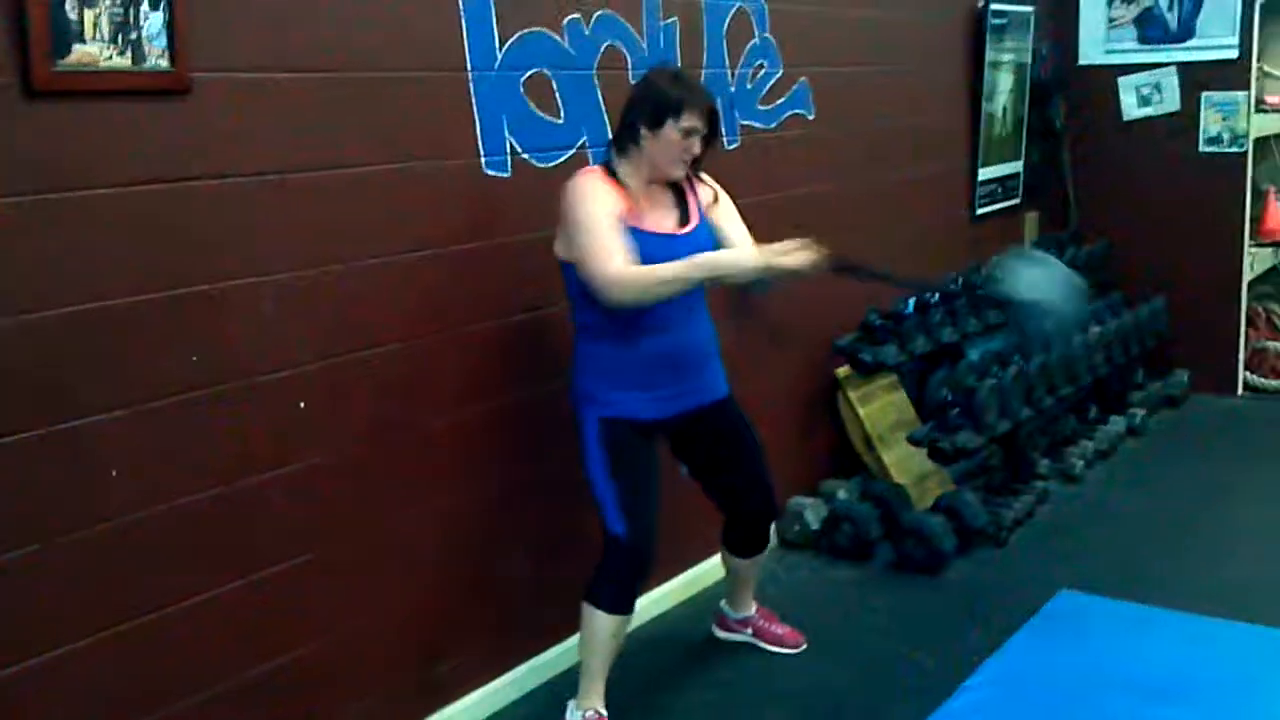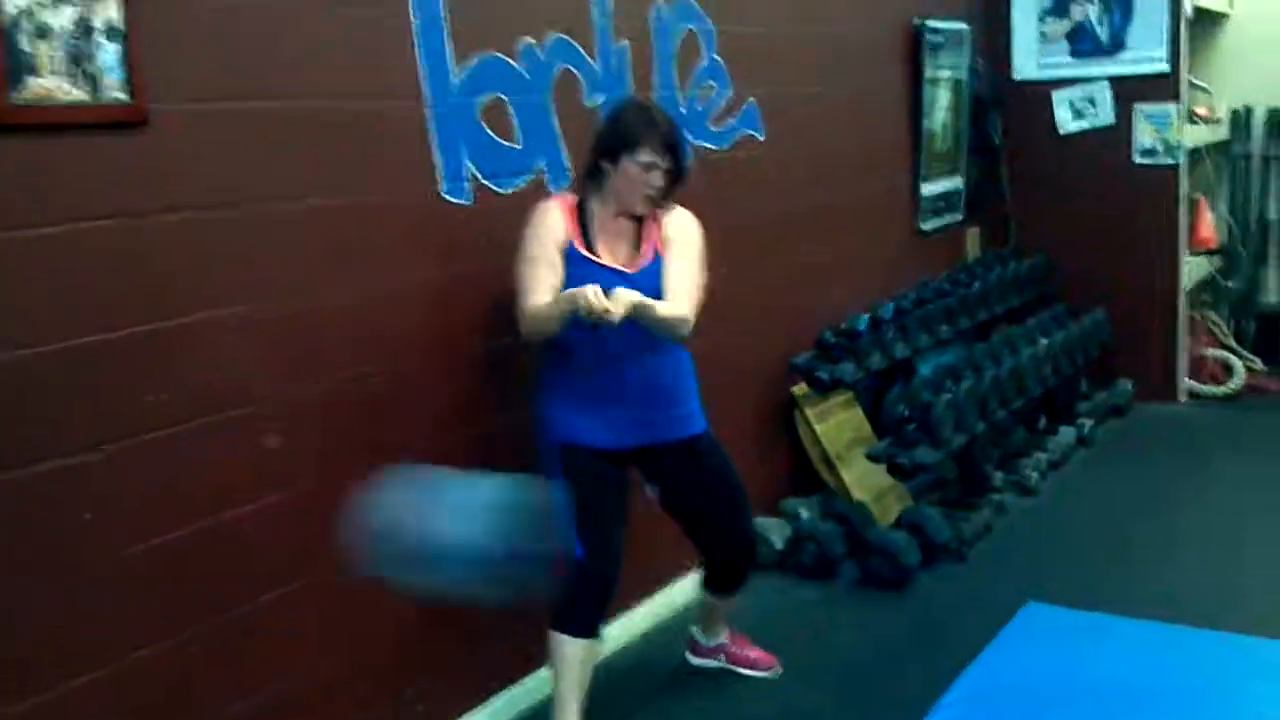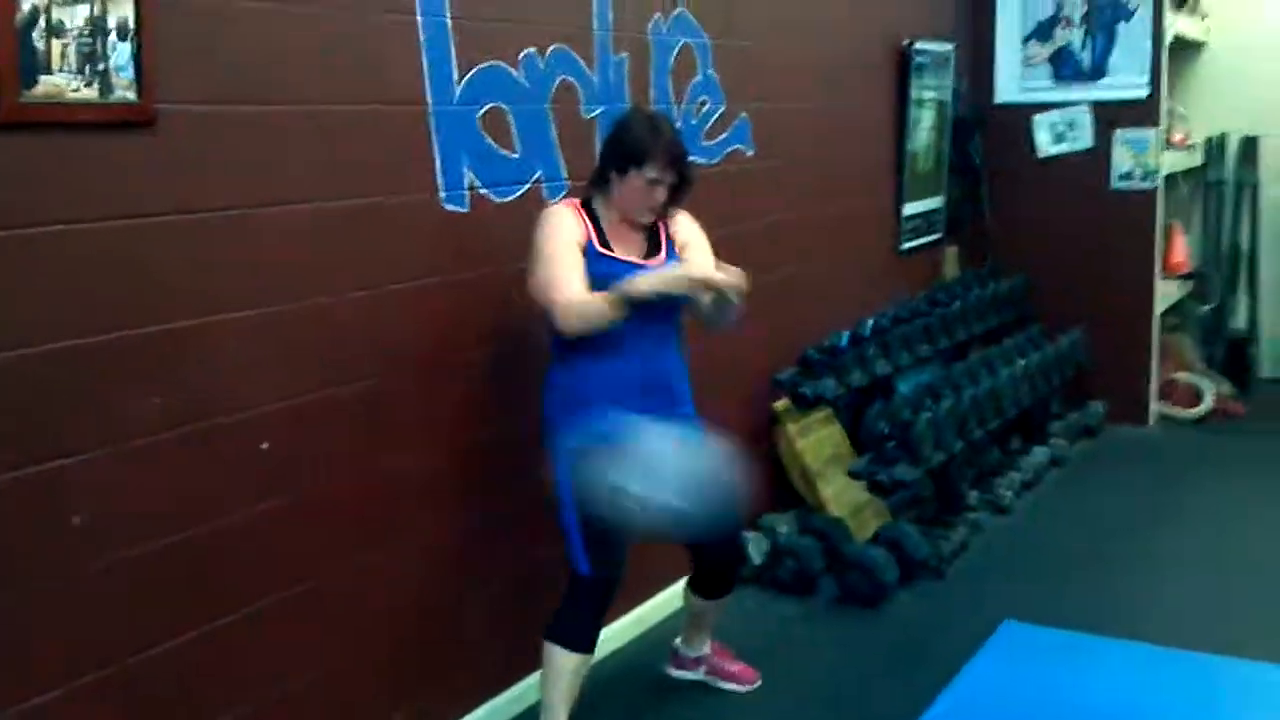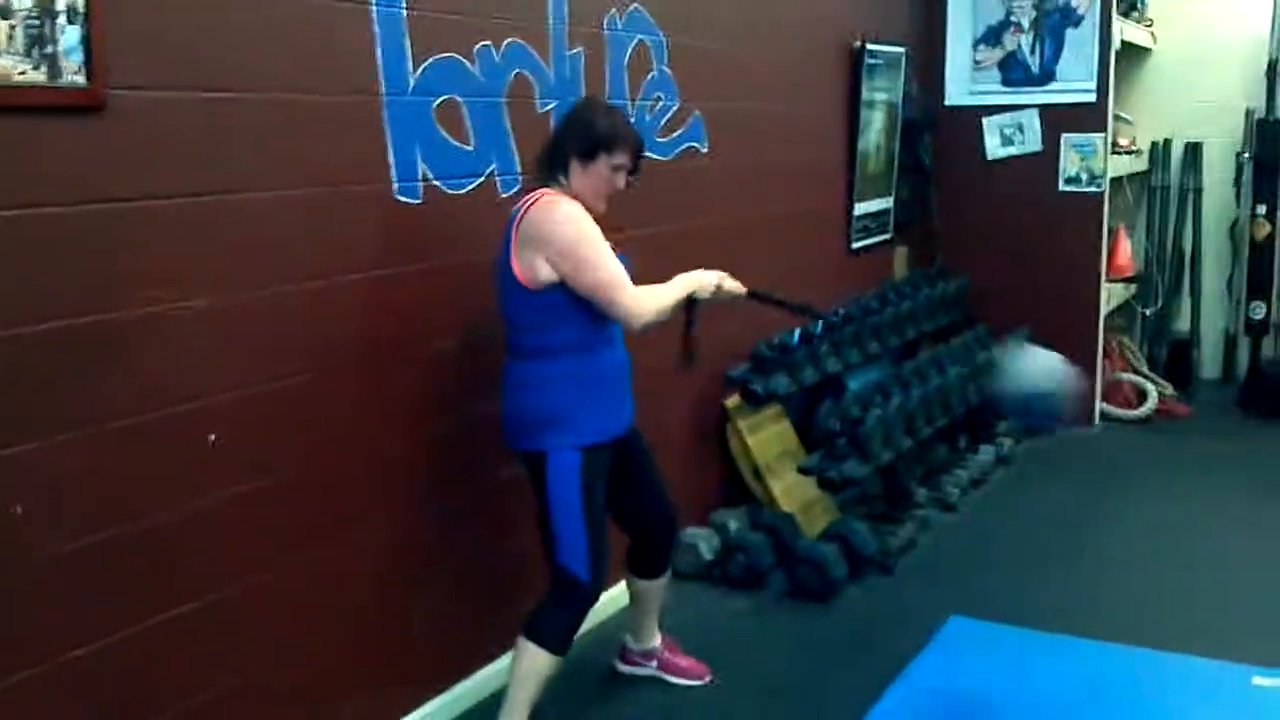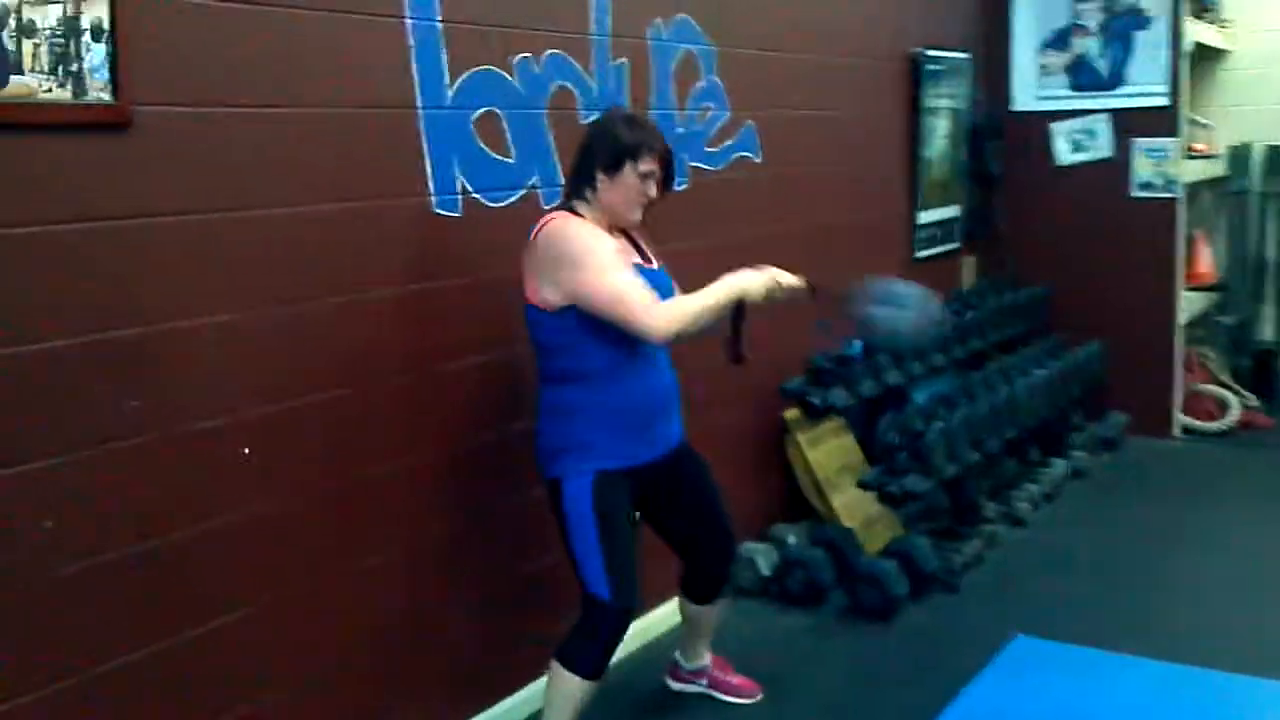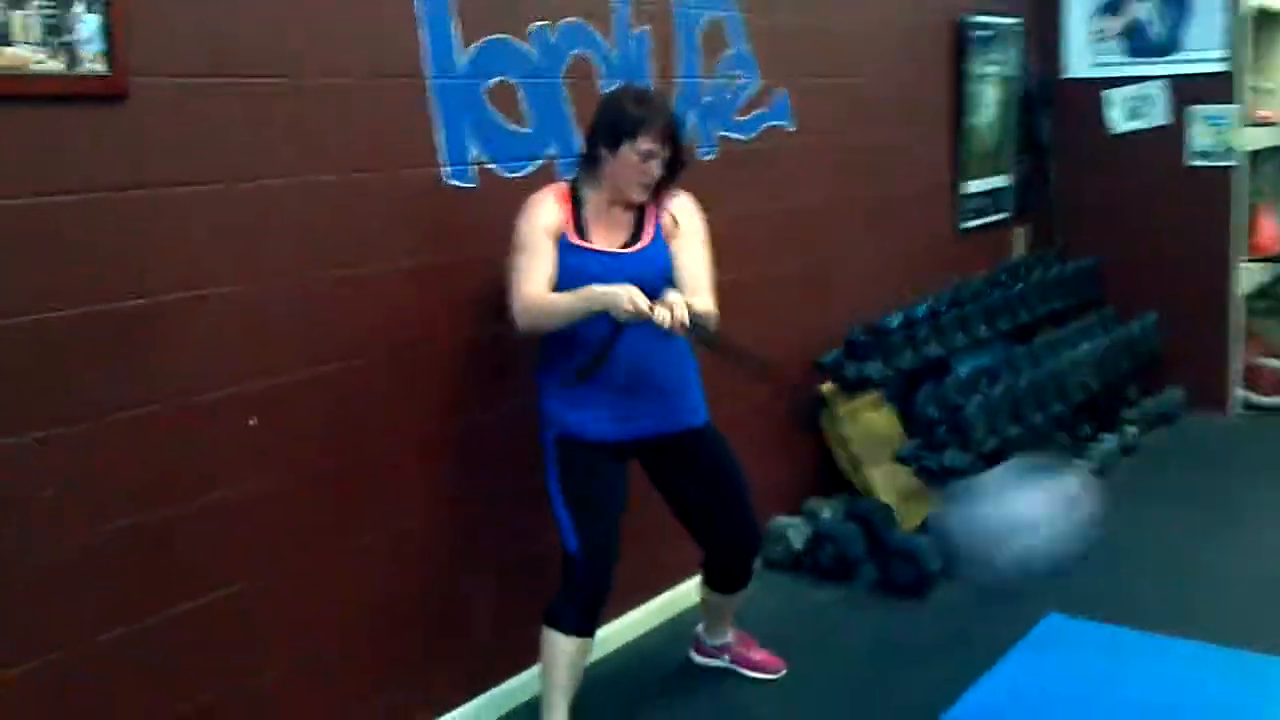
dt=0.3s
person 1, frame 1
left shoulder: (701, 191)
right shoulder: (592, 191)
left elbow: (749, 263)
right elbow: (619, 286)
left wrist: (780, 260)
right wrist: (726, 262)
left hip: (700, 390)
right hip: (617, 402)
left knee: (754, 503)
right knee: (630, 548)
left ankle: (738, 612)
person 1, frame 2
left shoulder: (676, 223)
right shoulder: (554, 220)
left elbow: (682, 318)
right elbow: (532, 320)
left wrist: (639, 309)
right wrist: (576, 304)
left hip: (671, 423)
right hip: (583, 430)
left knee: (735, 545)
right knee: (593, 572)
left ankle: (711, 639)
person 1, frame 3
left shoulder: (678, 226)
right shoulder: (564, 222)
left elbow: (717, 307)
right elbow: (570, 318)
left wrist: (719, 284)
right wrist: (644, 284)
left hip: (668, 425)
right hip: (587, 434)
left knee: (723, 550)
right knee: (594, 582)
left ankle: (696, 652)
person 1, frame 4
left shoulder: (576, 216)
right shoulder: (553, 215)
left elbow: (620, 299)
right elbow: (632, 311)
left wrist: (700, 283)
right wrist: (689, 281)
left hip: (603, 420)
right hip: (561, 429)
left knee: (657, 526)
right knee: (577, 582)
left ankle: (643, 645)
person 1, frame 5
left shoulder: (632, 237)
right shoulder: (565, 234)
left elbow: (668, 318)
right elbow: (658, 323)
left wrist: (749, 290)
right wrist: (734, 284)
left hip: (657, 440)
right hip: (590, 456)
left knee: (714, 548)
right knee: (611, 608)
left ankle: (693, 663)
person 1, frame 6
left shoulder: (675, 209)
right shoulder: (549, 209)
left elbow: (704, 310)
right elbow: (527, 313)
left wrist: (677, 305)
right wrist: (603, 296)
left hip: (673, 413)
right hip: (583, 422)
left knee: (738, 539)
right knee: (588, 574)
left ankle: (716, 639)
